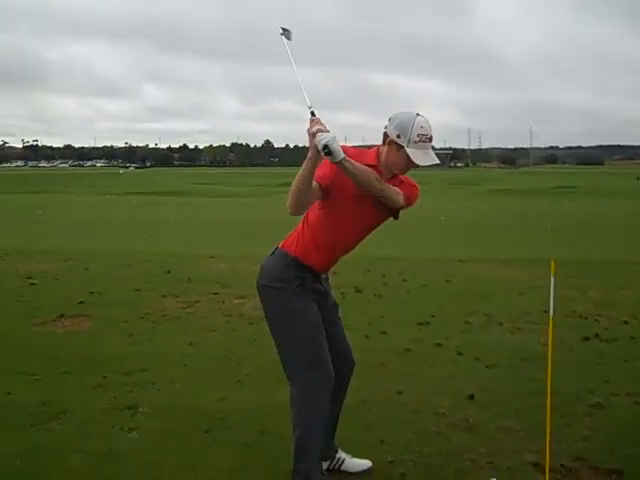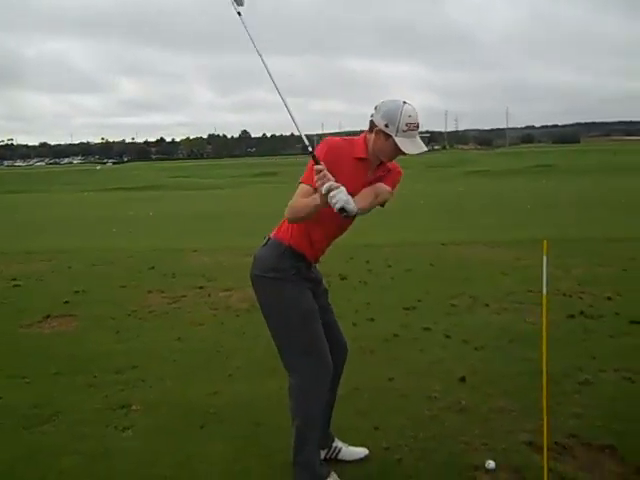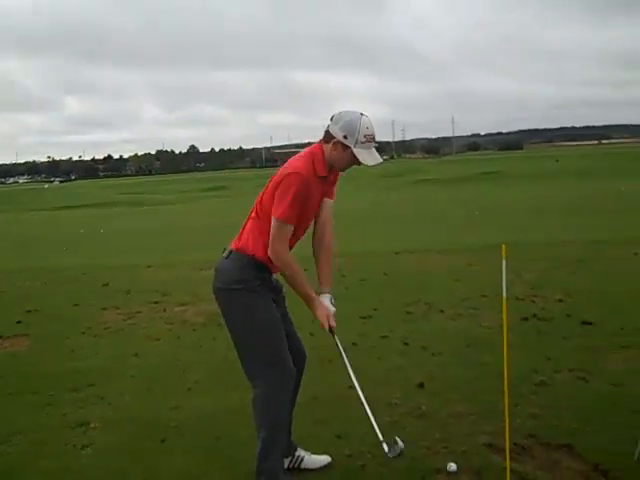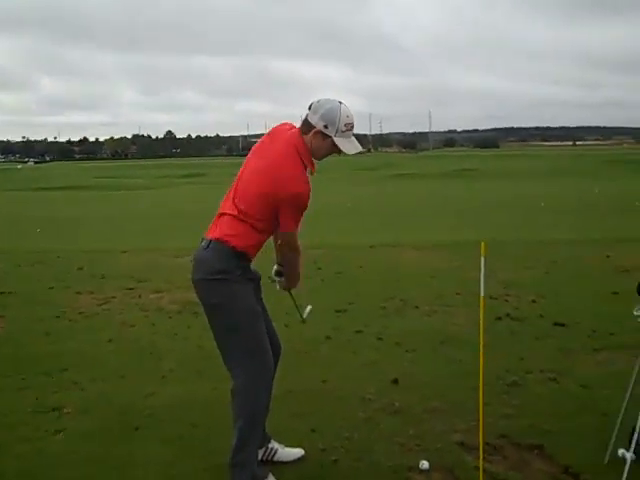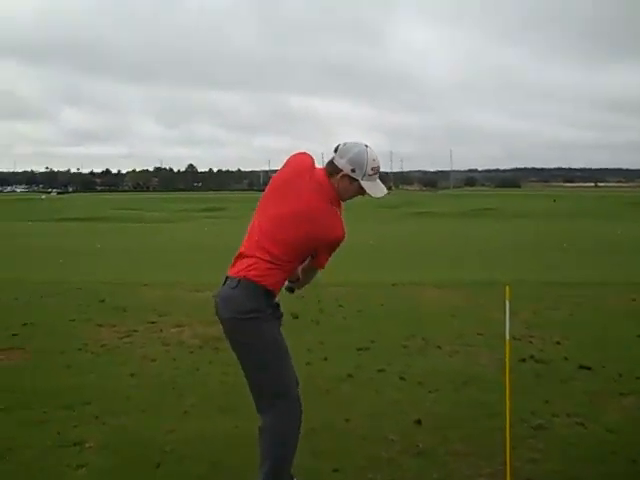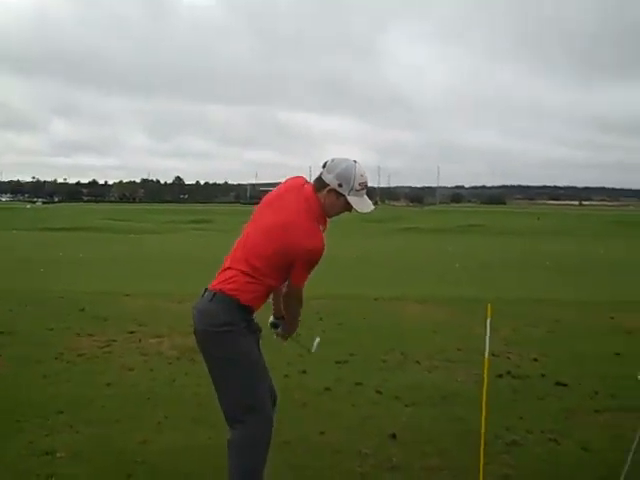
dt=0.2s
person 1, frame 1
left shoulder: (407, 191)
right shoulder: (345, 157)
left elbow: (376, 186)
right elbow: (295, 207)
left wrist: (339, 157)
right wrist: (313, 156)
left hip: (316, 278)
right hip: (286, 275)
left knee: (341, 365)
right knee: (314, 376)
person 1, frame 2
left shoulder: (391, 173)
right shoulder: (334, 150)
left elbow: (368, 201)
right elbow: (293, 213)
left wrist: (346, 199)
right wrist: (321, 197)
left hip: (305, 266)
right hip: (280, 265)
left knee: (334, 353)
right knee: (312, 365)
left ankle: (320, 441)
person 1, frame 3
left shoulder: (328, 171)
right shoulder: (299, 176)
left elbow: (324, 233)
right elbow: (279, 253)
left wrist: (326, 295)
right wrist: (313, 303)
left hip: (258, 275)
right hip: (242, 278)
left knee: (293, 360)
right knee: (276, 375)
left ankle: (282, 449)
person 1, frame 4
left shoulder: (281, 133)
right shoulder: (297, 184)
right elbow: (288, 245)
left wrist: (284, 268)
right wrist: (292, 278)
left hip: (221, 259)
right hip: (223, 267)
left knee: (267, 351)
right knee: (254, 369)
left ankle: (256, 443)
person 1, frame 5
left shoulder: (300, 163)
right shoulder: (332, 228)
left hip: (236, 292)
right hip: (250, 305)
left knee: (285, 392)
right knee: (284, 408)
person 1, frame 6
left shoulder: (294, 186)
right shoulder: (311, 239)
right elbow: (293, 295)
left wrist: (280, 307)
right wrist: (291, 323)
left hip: (225, 310)
right hip: (224, 319)
left knee: (263, 403)
right knee: (254, 420)
